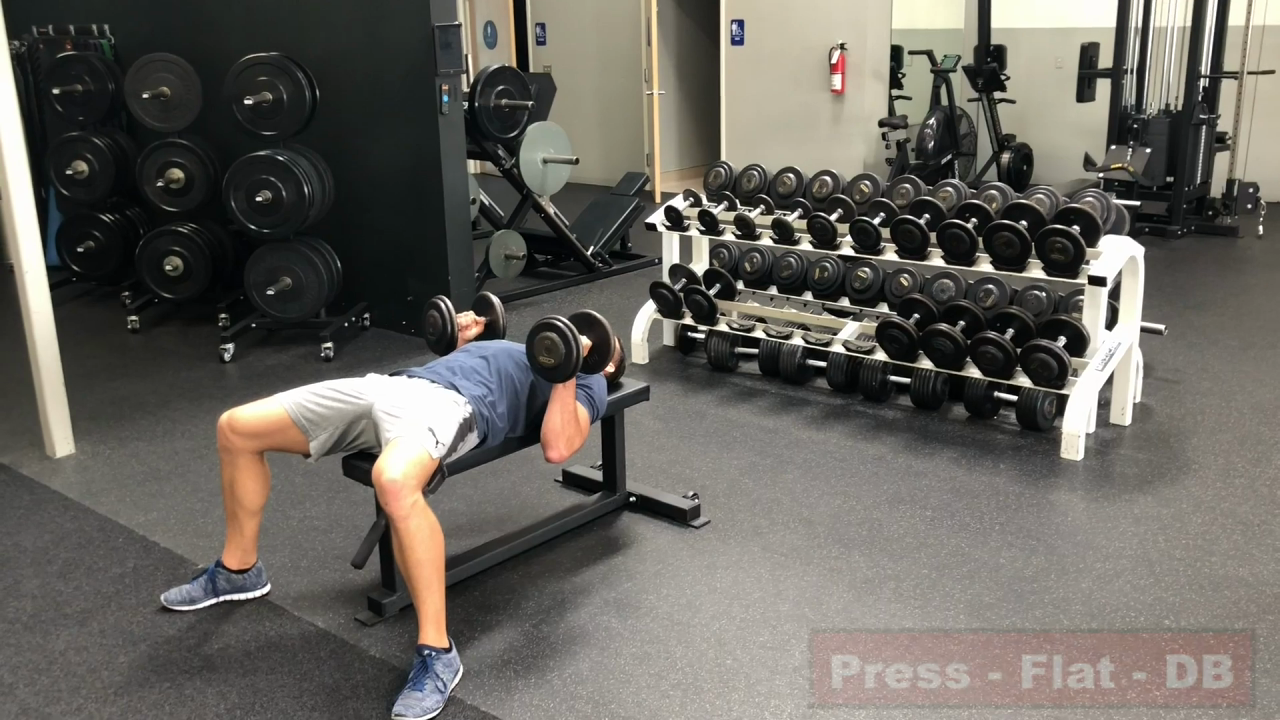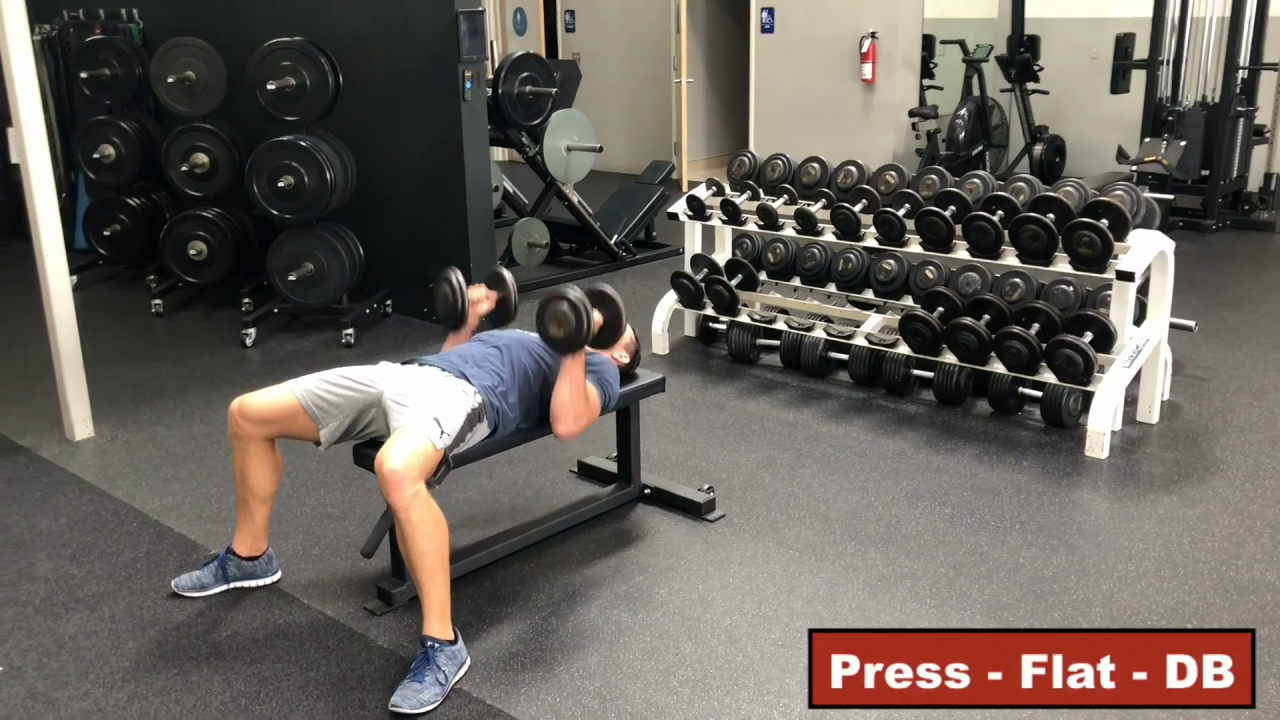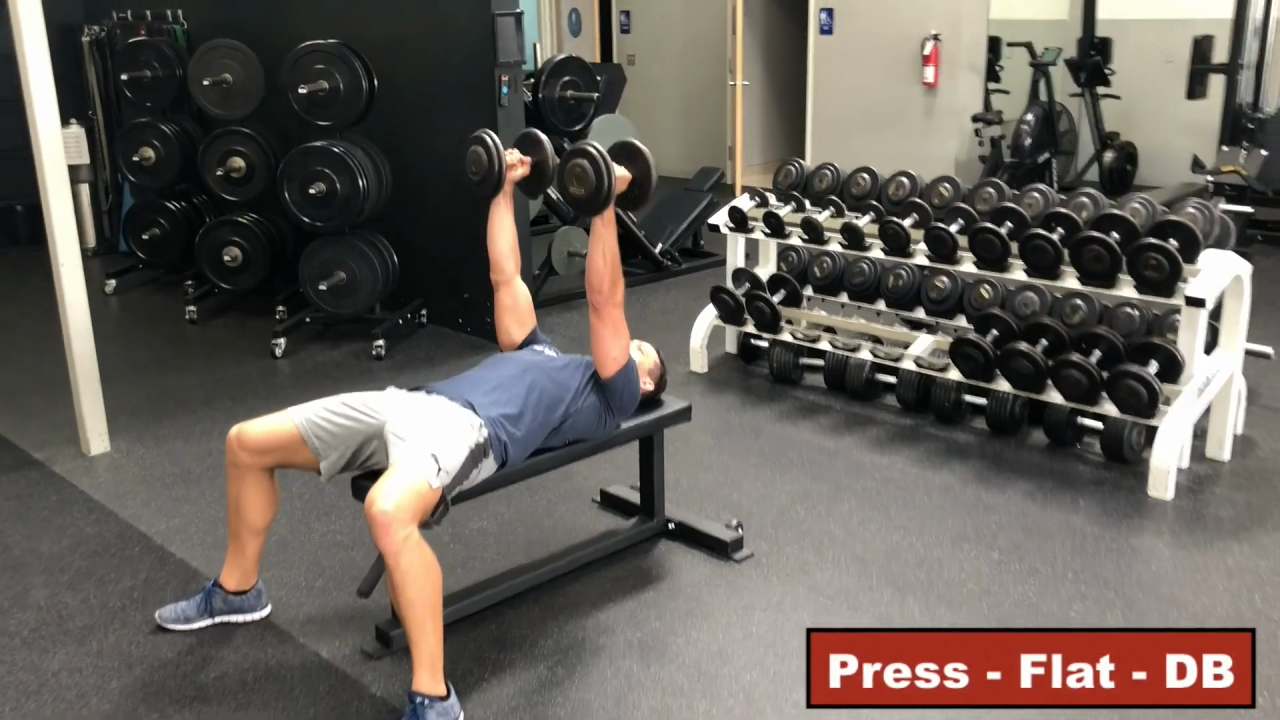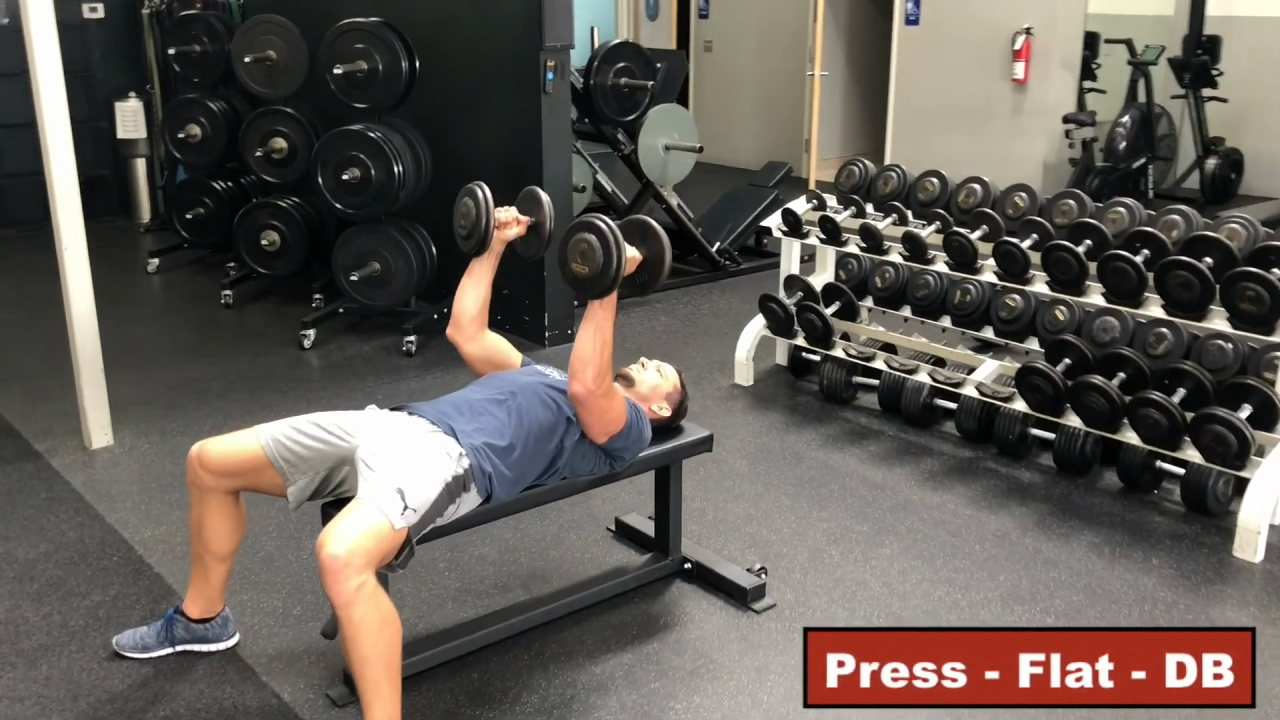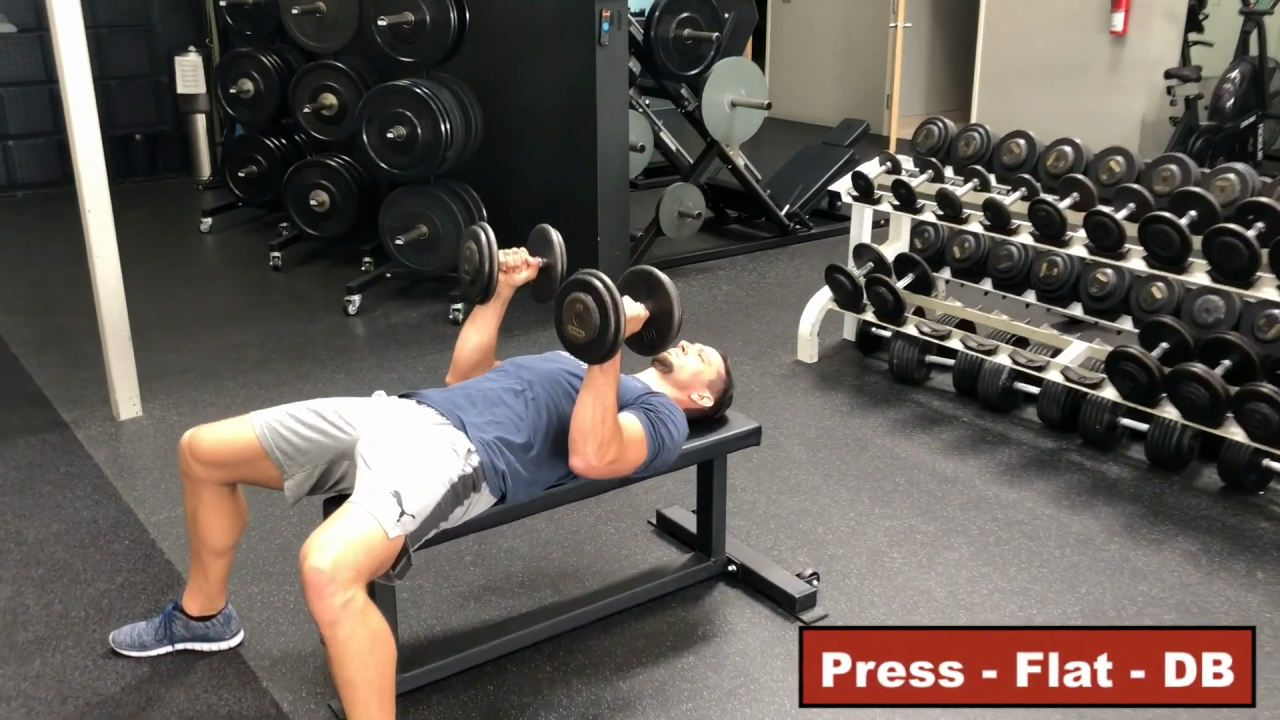
dt=1s
person 1, frame 1
left shoulder: (586, 380)
right shoulder: (533, 352)
left elbow: (556, 448)
right wrist: (459, 341)
left hip: (450, 403)
right hip: (389, 384)
left knee: (395, 483)
right knee: (236, 429)
left ankle: (436, 654)
right ankle: (239, 570)
person 1, frame 2
left shoulder: (599, 368)
right shoulder: (543, 341)
left elbow: (565, 424)
left wrist: (578, 347)
right wrist: (469, 318)
left hip: (464, 393)
right hip: (404, 373)
left knee: (398, 472)
right knee: (247, 415)
left ankle: (441, 645)
right ankle: (249, 556)
person 1, frame 3
left shoulder: (614, 395)
right shoulder: (541, 354)
left elbow: (604, 301)
right elbow: (506, 276)
left wrist: (604, 209)
right wrist: (505, 188)
left hip: (469, 428)
right hip: (408, 402)
left knee: (389, 513)
right knee: (246, 443)
right ankle: (238, 589)
person 1, frame 4
left shoulder: (626, 429)
right shoulder: (549, 377)
left elbow: (586, 386)
right elbow: (466, 331)
left wrist: (607, 288)
right wrist: (494, 245)
left hip: (450, 457)
right hip: (392, 423)
left knee: (342, 558)
right knee: (208, 462)
right ankle: (202, 617)
person 1, frame 5
left shoulder: (663, 418)
right shoulder: (583, 368)
left elbow: (590, 456)
right elbow: (464, 374)
right wrist: (501, 290)
left hip: (458, 453)
right hip: (402, 412)
left knee: (329, 570)
right knee: (201, 451)
right ankle: (203, 614)
